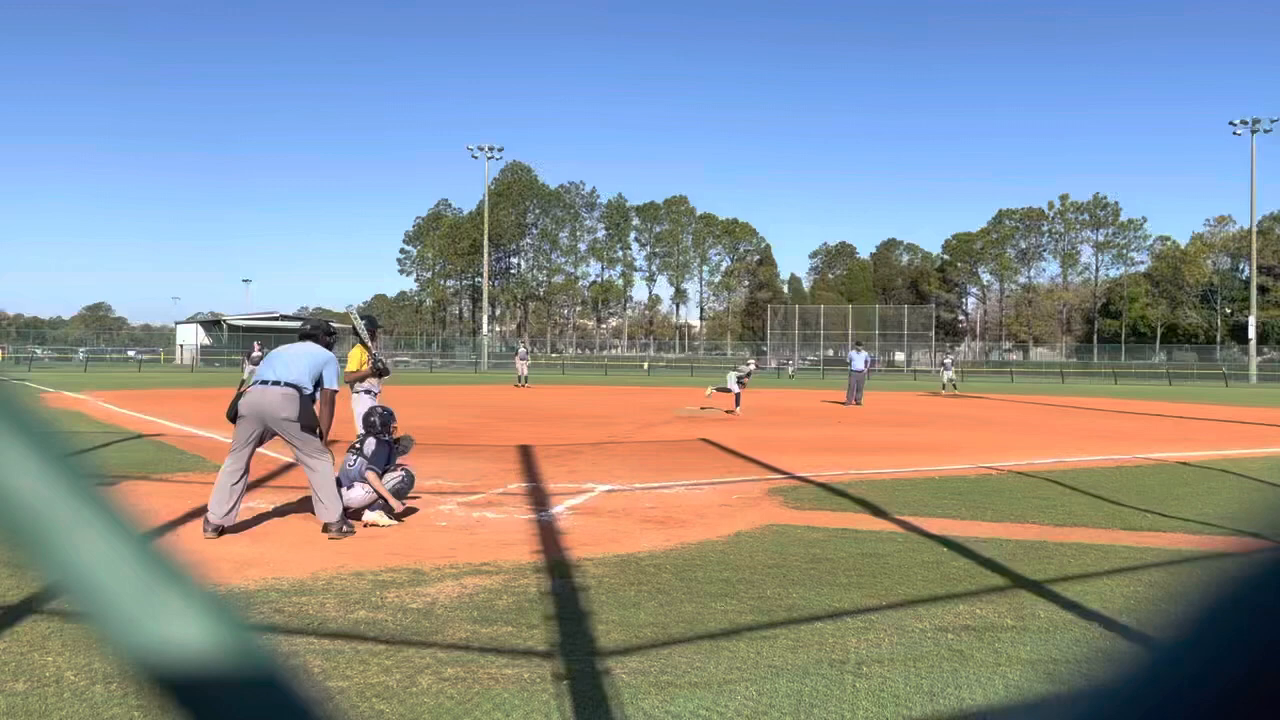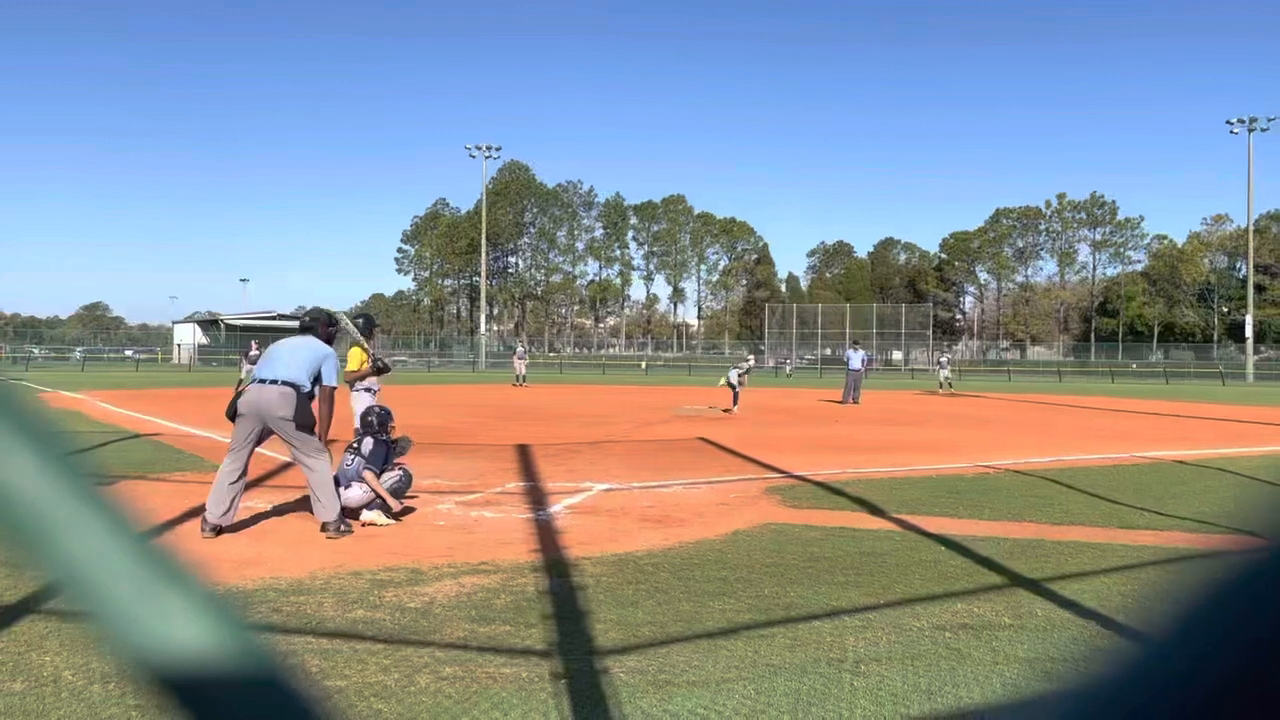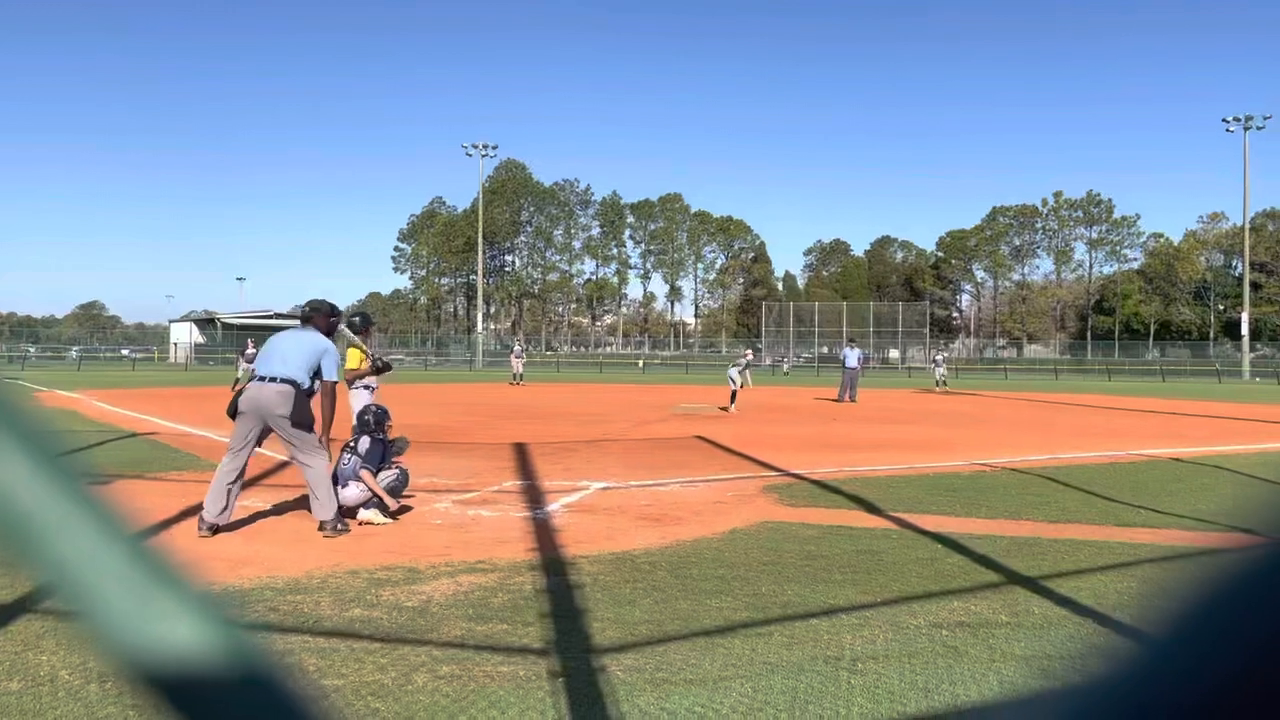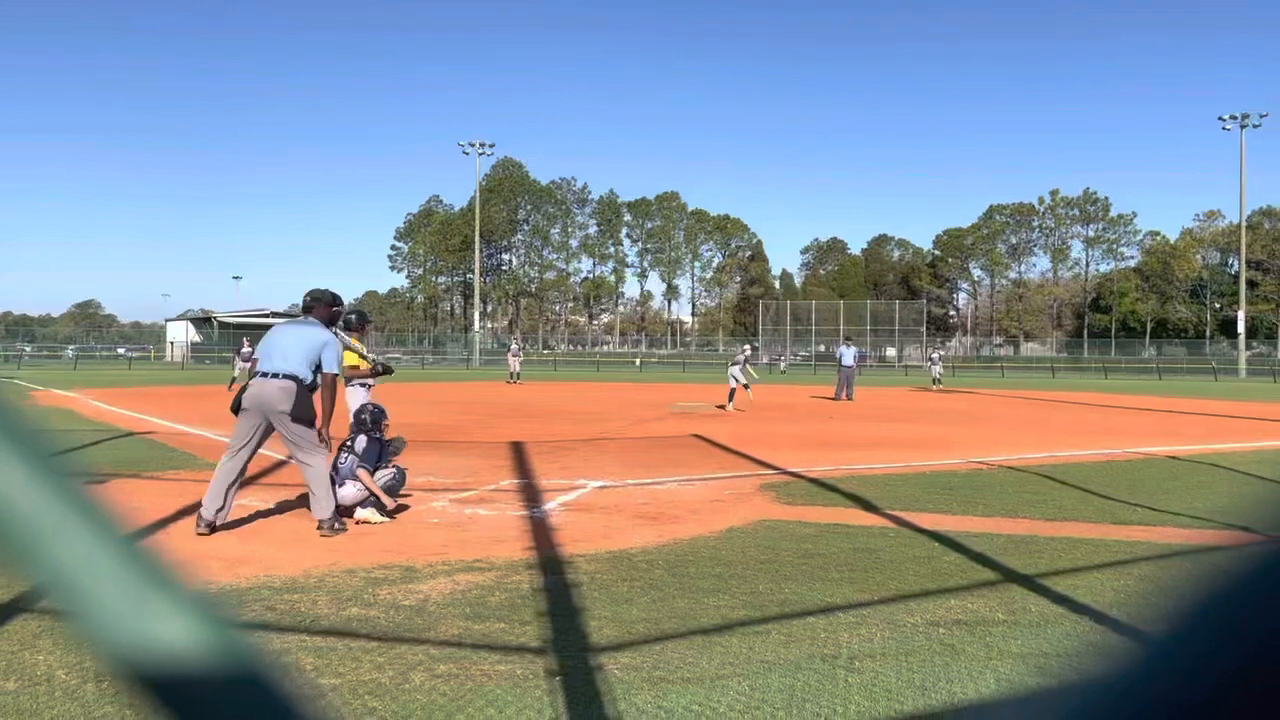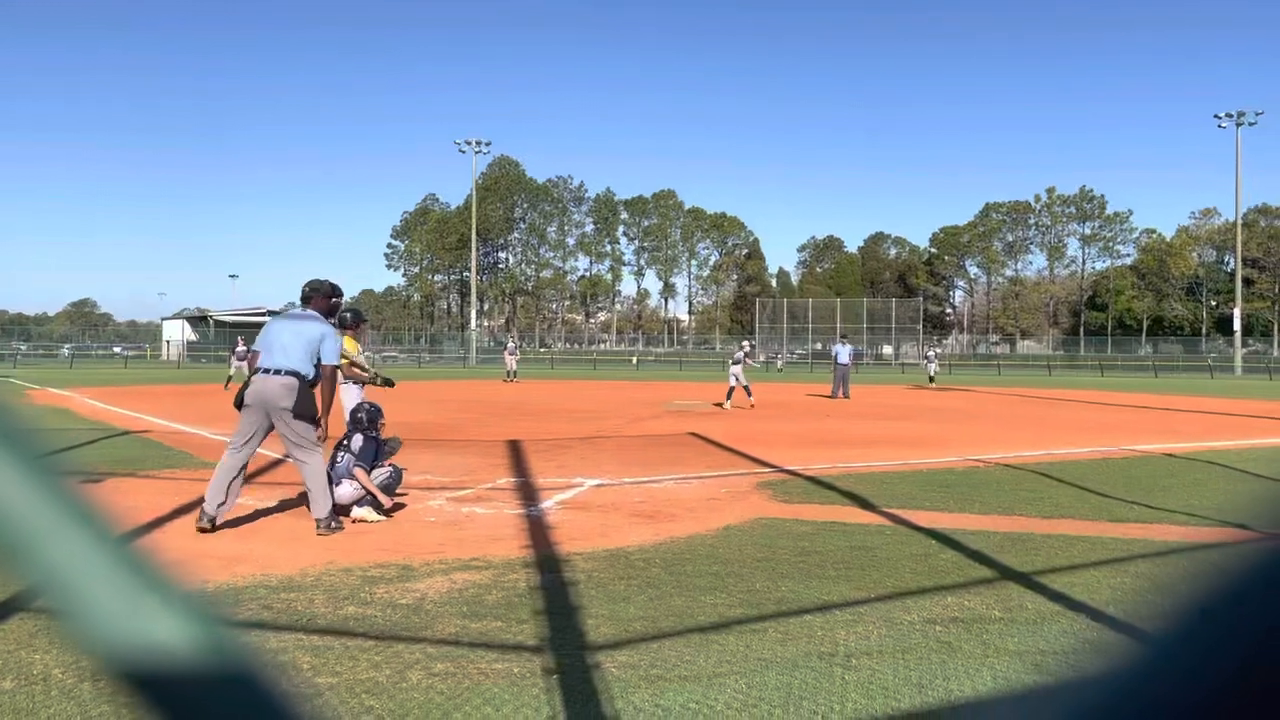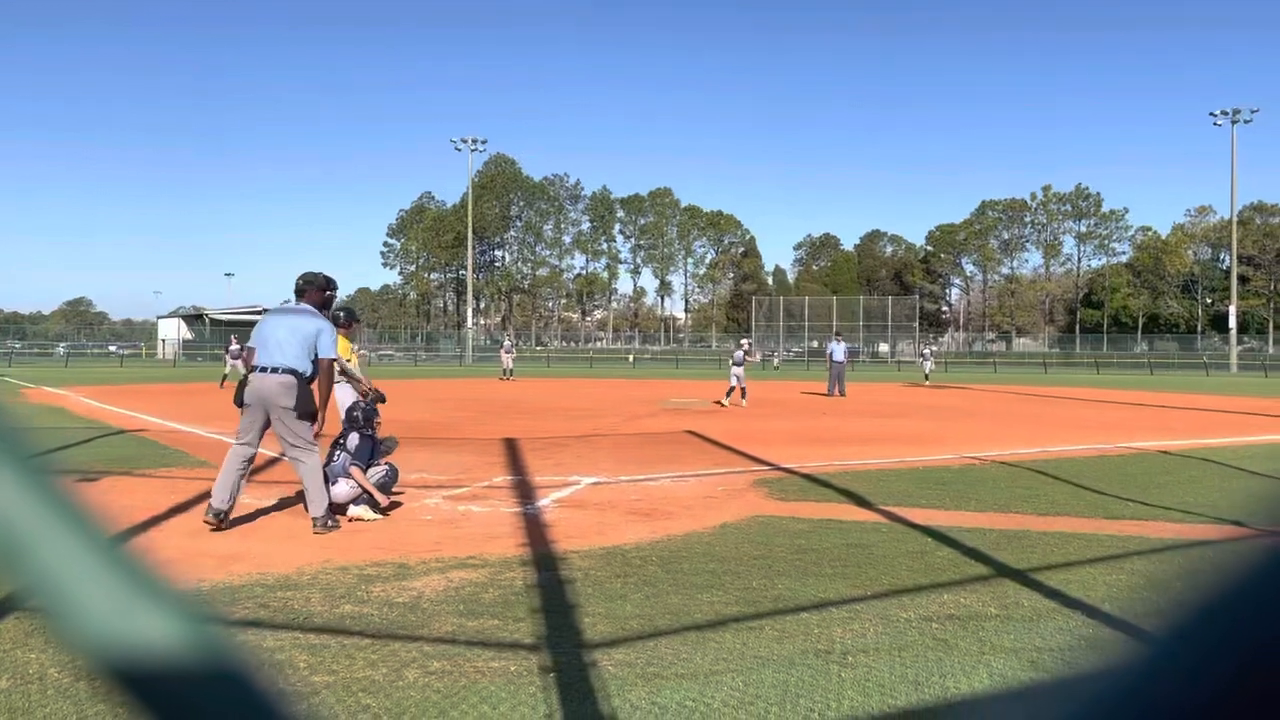
dt=0.1s
person 1, frame 1
left shoulder: (279, 351)
right shoulder: (327, 357)
right elbow: (326, 400)
right wrist: (322, 438)
left hip: (252, 398)
right hip: (287, 401)
left knee: (236, 460)
right knee: (318, 459)
left ankle: (214, 522)
right ankle: (334, 522)
person 1, frame 2
left shoulder: (278, 344)
right shoulder: (326, 352)
right elbow: (326, 397)
right wrist: (322, 437)
left hip: (250, 396)
right hip: (285, 399)
left knee: (235, 458)
right knee: (316, 458)
left ankle: (212, 521)
right ankle: (332, 521)
person 1, frame 3
left shoulder: (277, 337)
right shoulder: (327, 346)
right elbow: (327, 391)
right wrist: (324, 432)
left hip: (252, 393)
right hip: (285, 397)
left knee: (235, 456)
right knee: (314, 457)
left ankle: (209, 520)
right ankle: (329, 520)
person 1, frame 4
left shoulder: (278, 329)
right shoulder: (328, 338)
left elbow: (254, 367)
right elbow: (328, 383)
right wrist: (324, 425)
left hip: (255, 388)
right hip: (288, 393)
left knee: (236, 454)
right knee: (313, 455)
left ankle: (207, 517)
right ankle: (327, 518)
person 1, frame 5
left shoulder: (276, 321)
right shoulder: (327, 330)
left elbow: (252, 361)
right elbow: (328, 375)
right wrist: (323, 416)
left hip: (257, 386)
right hip: (290, 390)
left knee: (239, 450)
right knee: (309, 453)
left ankle: (211, 512)
right ankle: (324, 518)
person 1, frame 6
left shoulder: (270, 315)
right shoulder: (322, 324)
left elbow: (248, 358)
right elbow: (325, 369)
right wrist: (321, 410)
left hip: (255, 383)
right hip: (289, 387)
left knee: (243, 447)
right knee: (305, 452)
left ankle: (217, 507)
right ankle: (321, 516)
